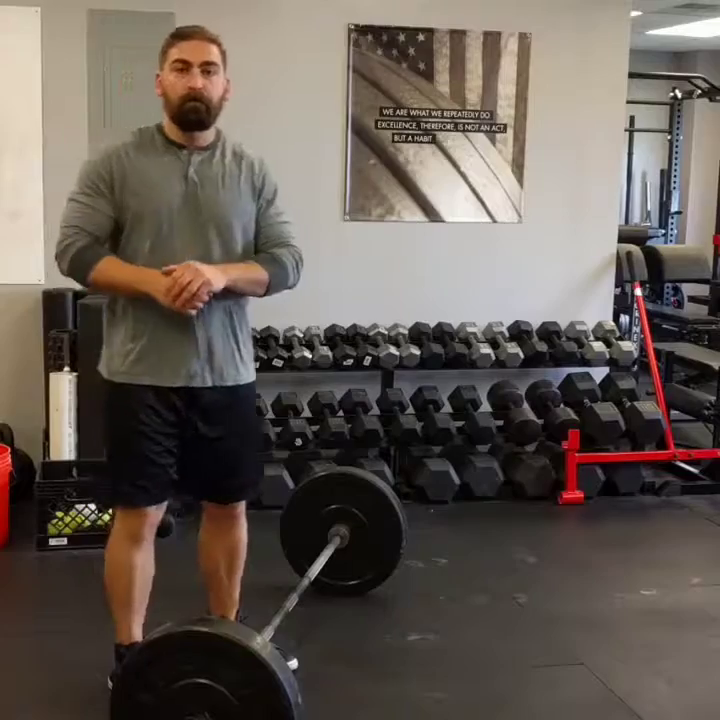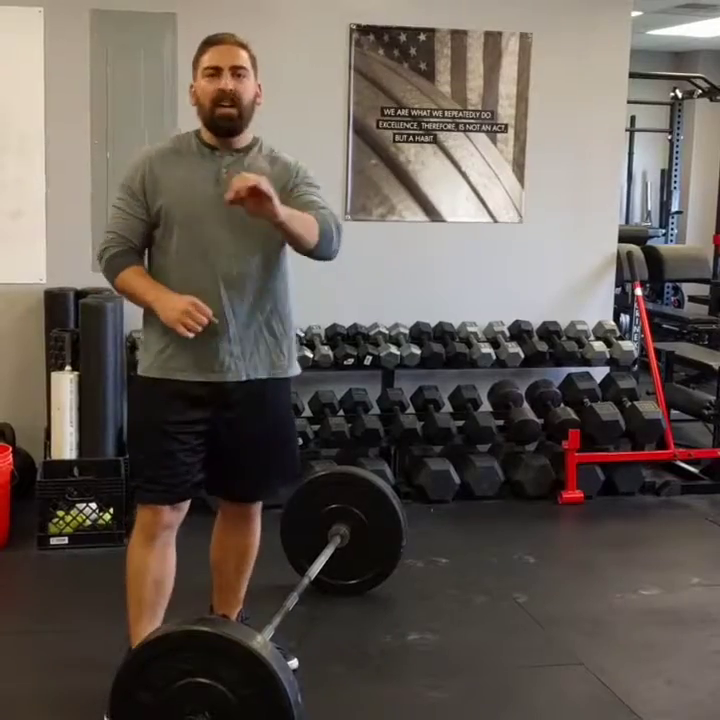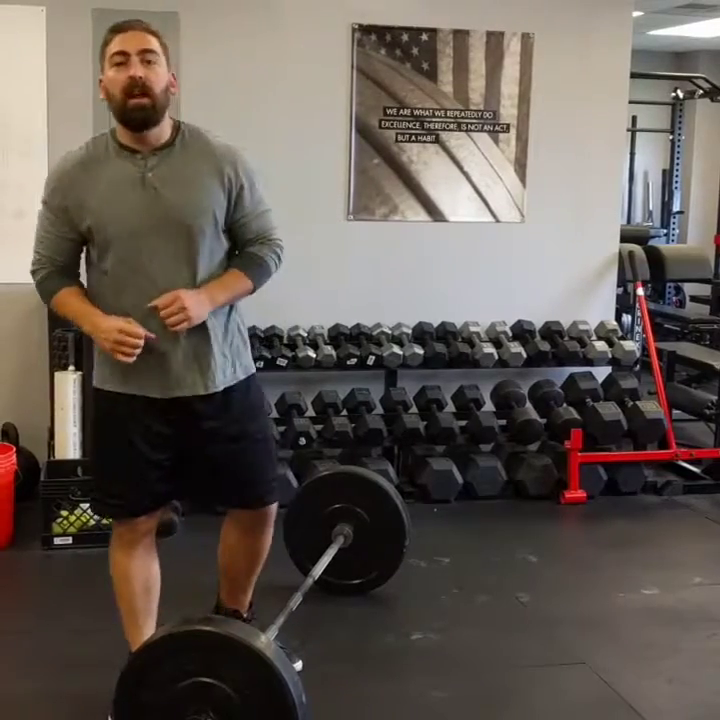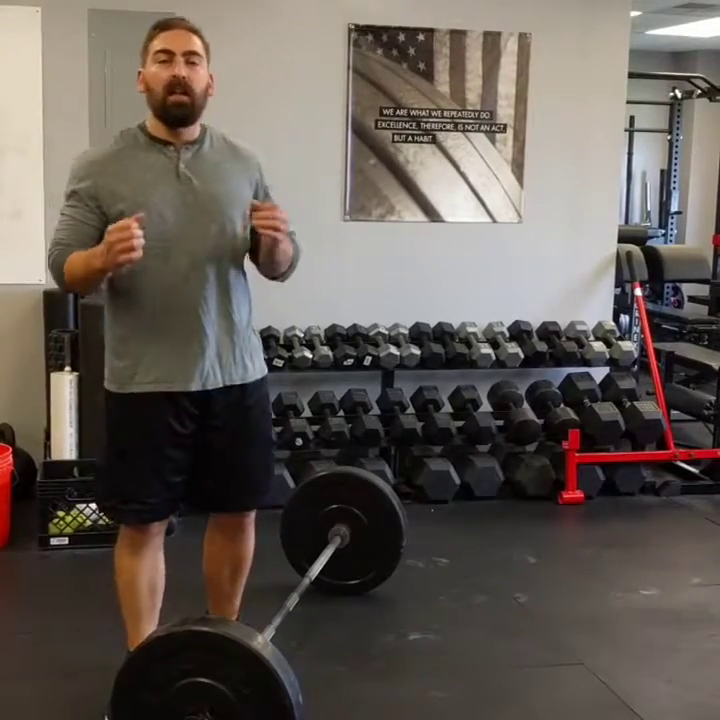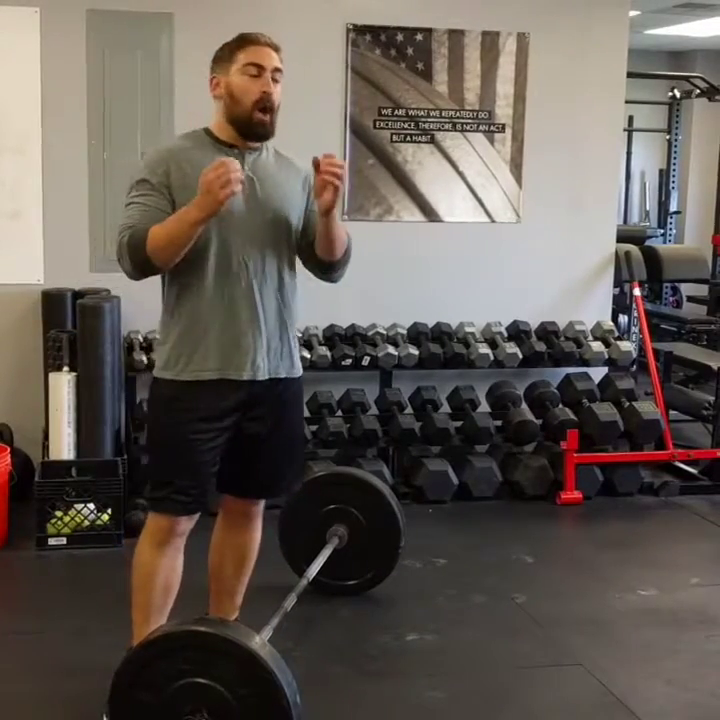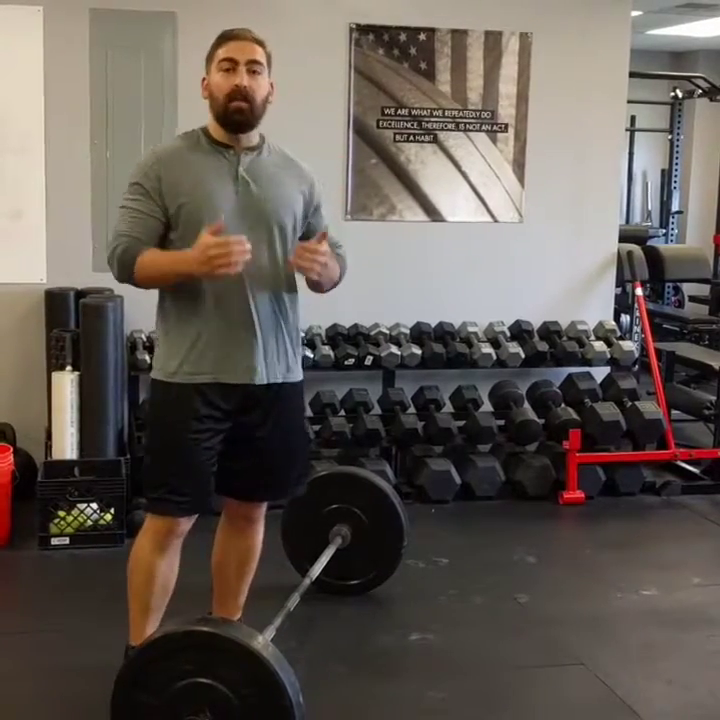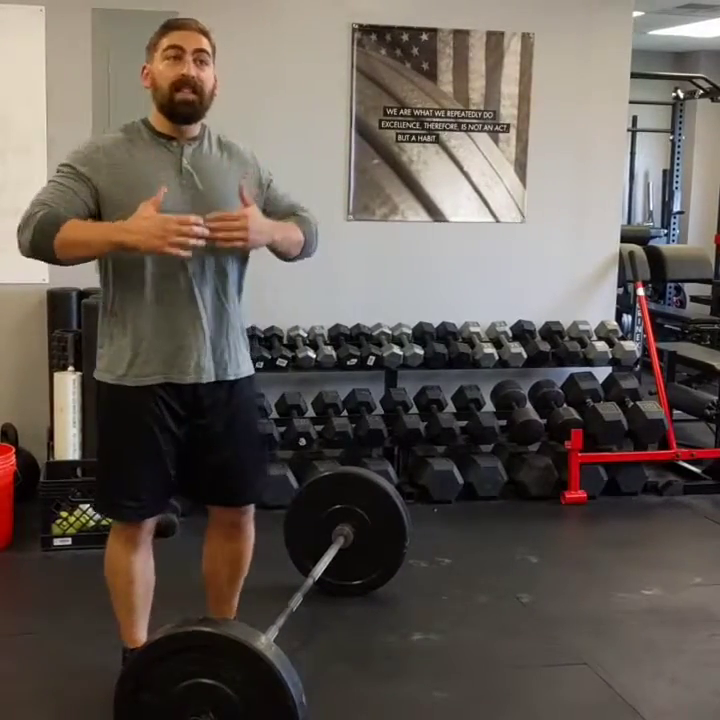
dt=0.7s
person 1, frame 1
left shoulder: (253, 173)
right shoulder: (116, 163)
left elbow: (287, 262)
right elbow: (74, 251)
left wrist: (220, 274)
right wrist: (151, 282)
left hip: (226, 375)
right hip: (141, 375)
left knee: (227, 507)
right knee: (138, 516)
right ankle: (130, 651)
person 1, frame 2
left shoulder: (284, 172)
right shoulder: (153, 166)
left elbow: (326, 240)
right elbow: (115, 252)
left wrist: (276, 210)
right wrist: (161, 300)
left hip: (259, 371)
right hip: (172, 372)
left knee: (244, 504)
right knee: (158, 515)
left ankle: (227, 629)
person 1, frame 3
left shoulder: (221, 161)
right shoulder: (72, 176)
left elbow: (265, 247)
right elbow: (50, 272)
left wrist: (209, 298)
right wrist: (96, 325)
left hip: (222, 375)
right hip: (129, 386)
left knee: (256, 506)
right knee: (134, 525)
left ankle: (234, 616)
person 1, frame 4
left shoulder: (241, 164)
right shoulder: (100, 167)
left elbow: (281, 262)
right elbow: (62, 267)
left wrist: (277, 243)
right wrist: (104, 255)
left hip: (236, 375)
right hip: (145, 383)
left knee: (236, 515)
right knee: (142, 527)
person 1, frame 5
left shoulder: (291, 172)
right shoulder: (169, 162)
left elbow: (330, 266)
right elbow: (134, 256)
left wrist: (328, 208)
right wrist: (202, 207)
left hip: (274, 373)
right hip: (194, 375)
left knee: (246, 506)
right knee: (171, 518)
person 1, frame 6
left shoulder: (294, 174)
right shoulder: (164, 165)
left elbow: (332, 262)
right elbow: (123, 258)
left wrist: (323, 266)
right wrist: (191, 261)
left hip: (275, 376)
right hip: (190, 377)
left knee: (248, 510)
right knee: (169, 519)
right ankle: (140, 652)
person 1, frame 7
left shoulder: (241, 162)
right shoulder: (102, 157)
left elbow: (306, 236)
right elbow: (38, 233)
left wrist: (267, 231)
right wrist: (131, 233)
left hip: (225, 373)
right hip: (138, 376)
left knee: (235, 512)
right knee: (134, 521)
right ankle: (137, 657)
